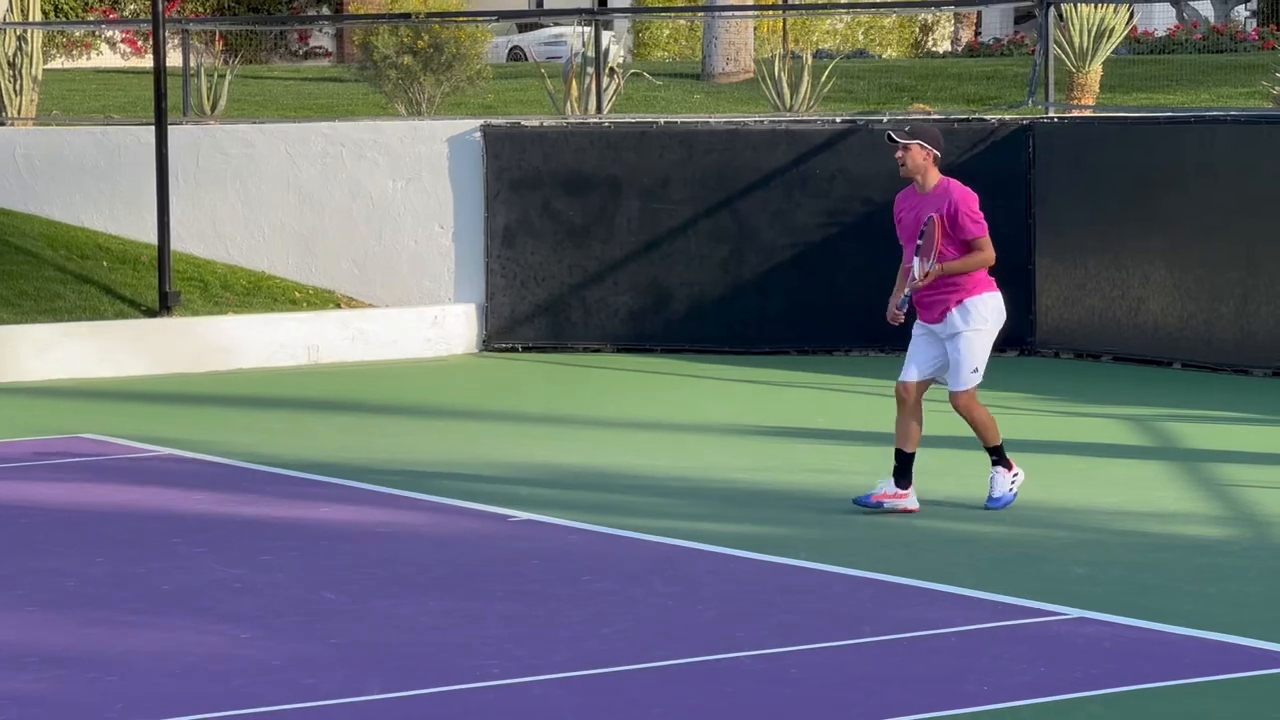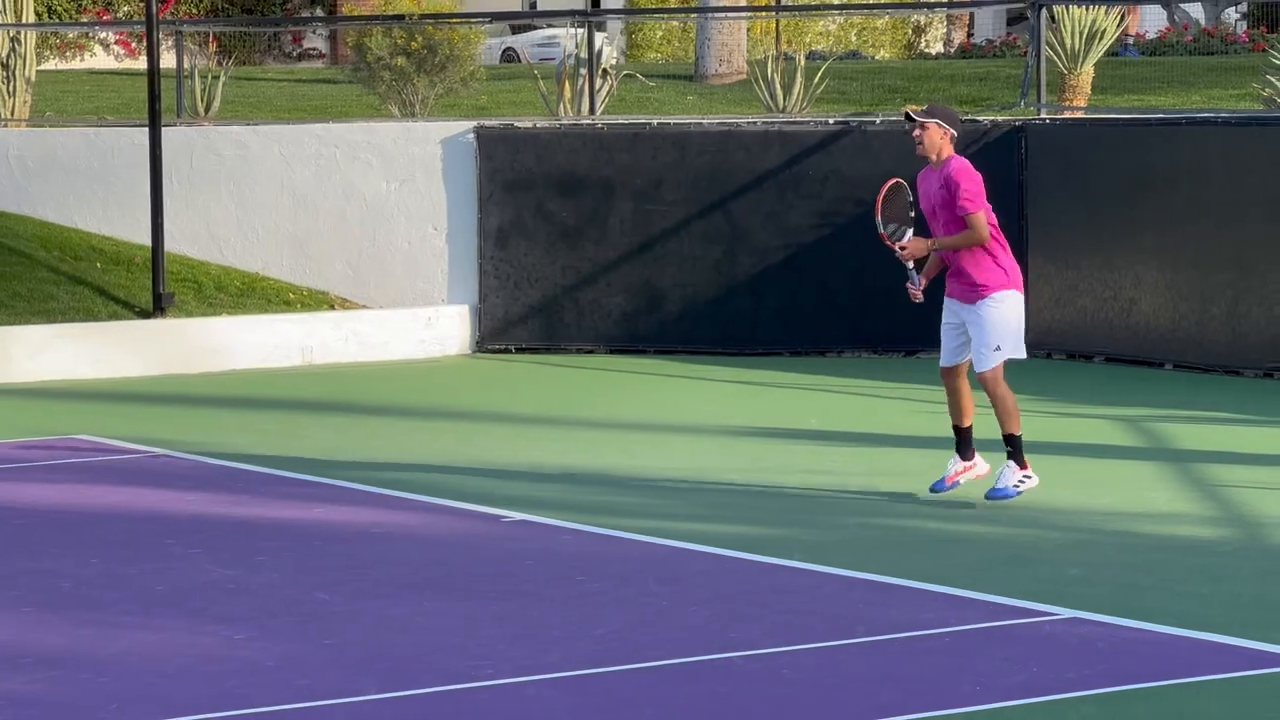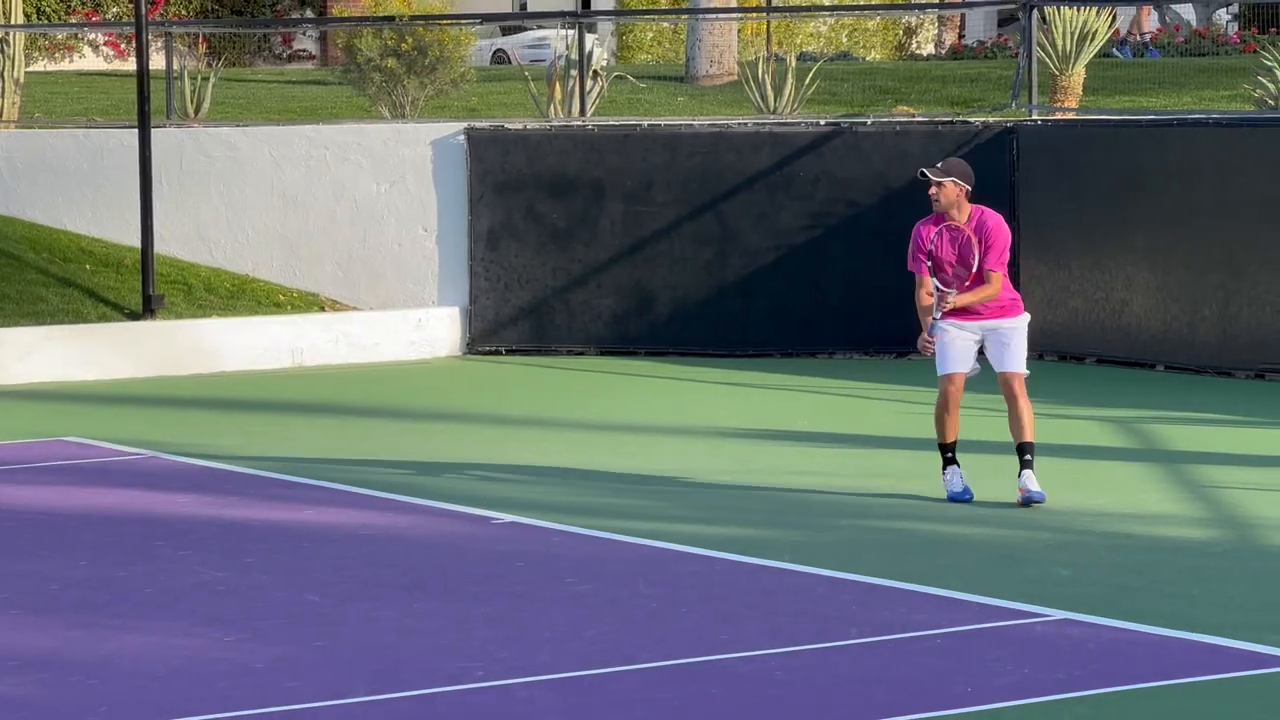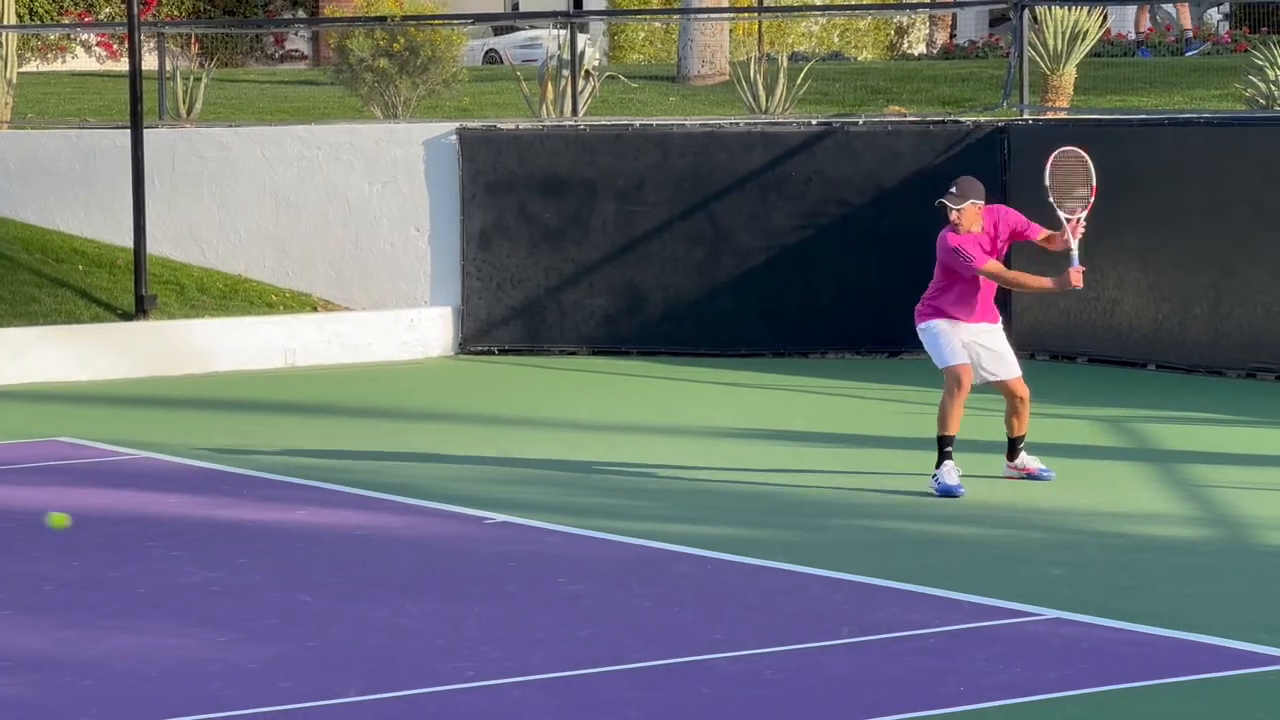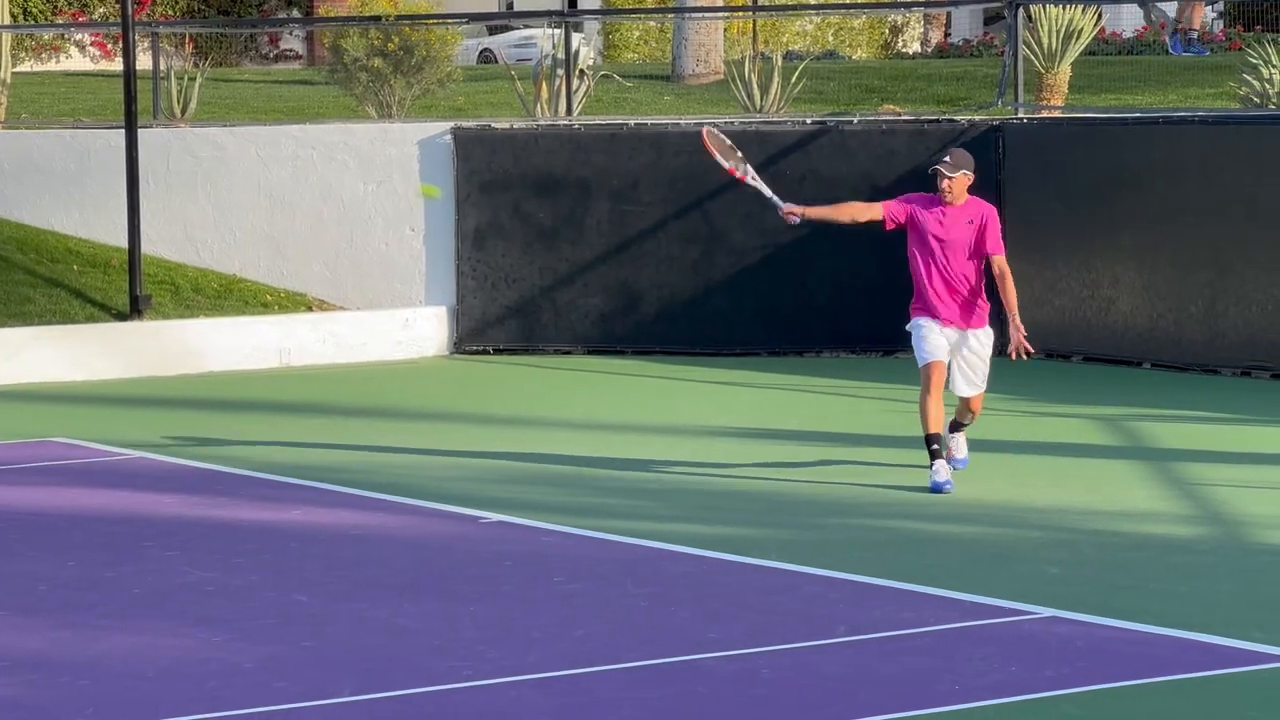
dt=0.4s
person 1, frame 1
left shoulder: (958, 197)
right shoulder: (903, 202)
left elbow: (987, 255)
left wrist: (936, 269)
right wrist: (898, 295)
left hip: (974, 305)
right hip: (933, 315)
left knee: (963, 397)
right knee: (909, 393)
left ankle: (1005, 469)
right ankle: (899, 488)
person 1, frame 2
left shoulder: (959, 173)
right shoulder: (925, 178)
left elbow: (980, 234)
left wrist: (928, 245)
right wrist: (923, 278)
left hip: (993, 291)
right hip: (958, 293)
left knee: (990, 377)
right knee: (951, 372)
left ankle: (1018, 467)
right ankle: (967, 459)
person 1, frame 3
left shoulder: (991, 223)
right shoulder: (924, 231)
left elbow: (994, 286)
right elbow: (923, 291)
left wrist: (954, 301)
right wrist: (925, 330)
left hip: (1004, 314)
right hip: (951, 321)
left knee: (1014, 383)
right knee: (950, 387)
left ankle: (1028, 474)
right ankle: (951, 468)
person 1, frame 4
left shoulder: (1001, 215)
right shoulder: (951, 241)
left elbow: (1047, 239)
right elbow: (1005, 278)
left wrist: (1070, 233)
right wrist: (1060, 284)
left hip: (983, 323)
right hip: (940, 320)
left knee: (1019, 394)
right knee: (959, 379)
left ankle: (1015, 458)
right ankle: (945, 466)
person 1, frame 5
left shoulder: (984, 214)
right shoulder: (916, 205)
left elbow: (1000, 270)
right elbow: (865, 211)
left wrist: (1014, 322)
right wrist: (805, 211)
left hip: (973, 322)
right hip: (929, 319)
left knee: (973, 403)
right knee: (934, 375)
left ankle: (955, 433)
right ankle: (938, 465)
